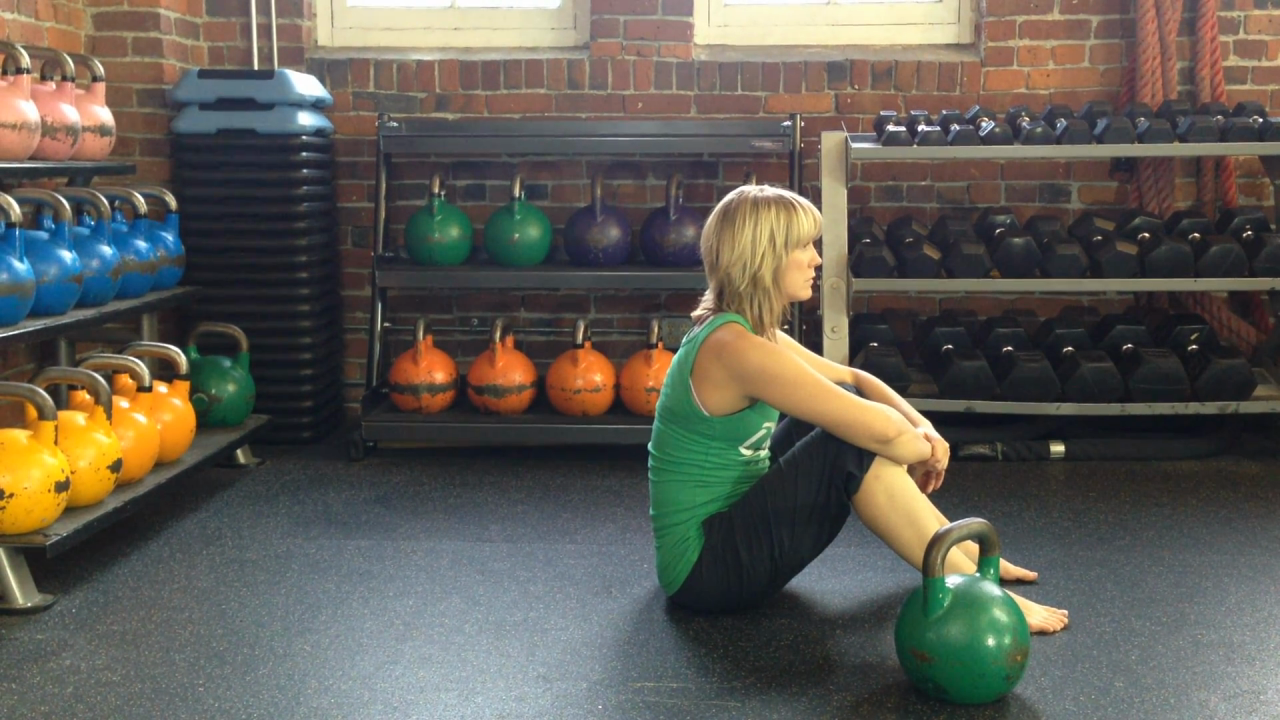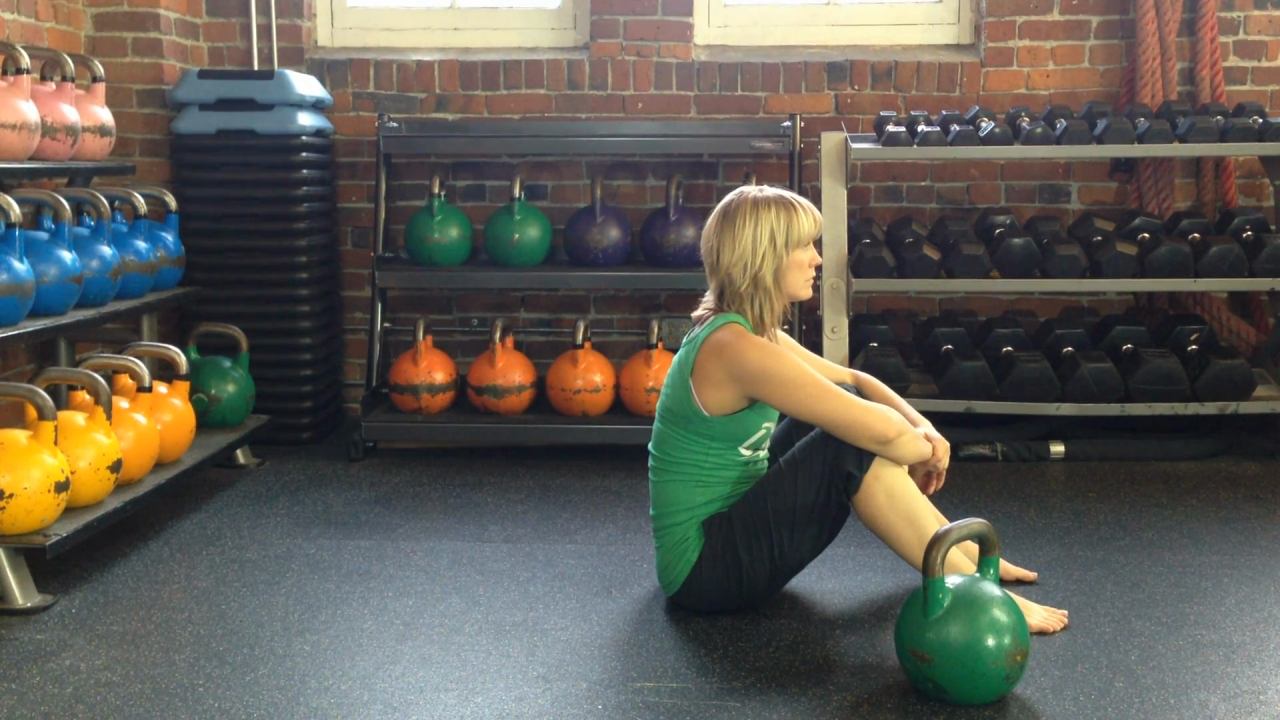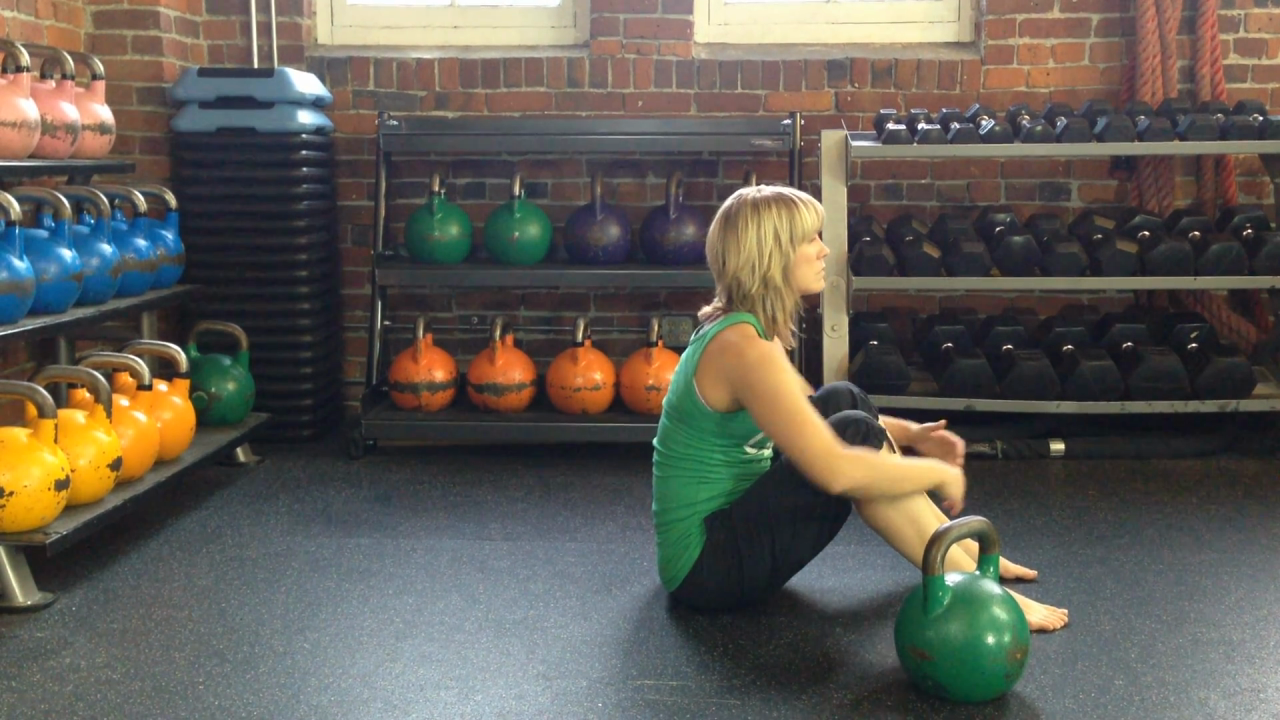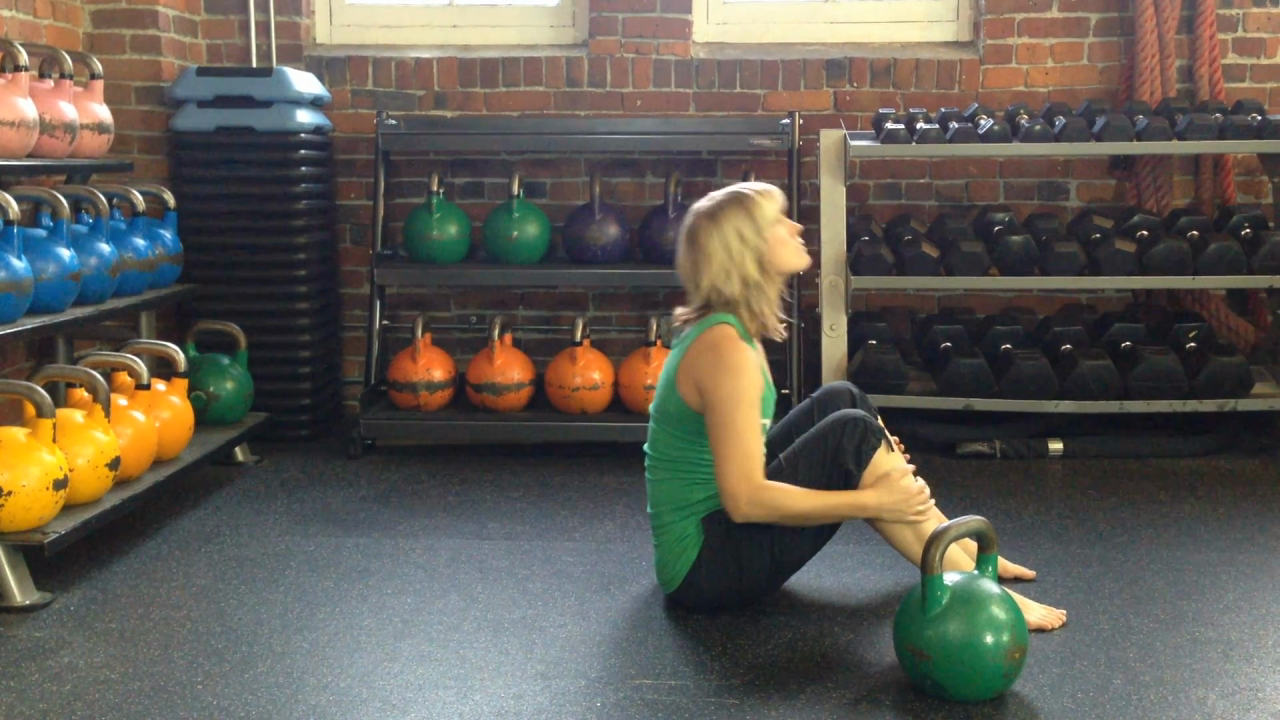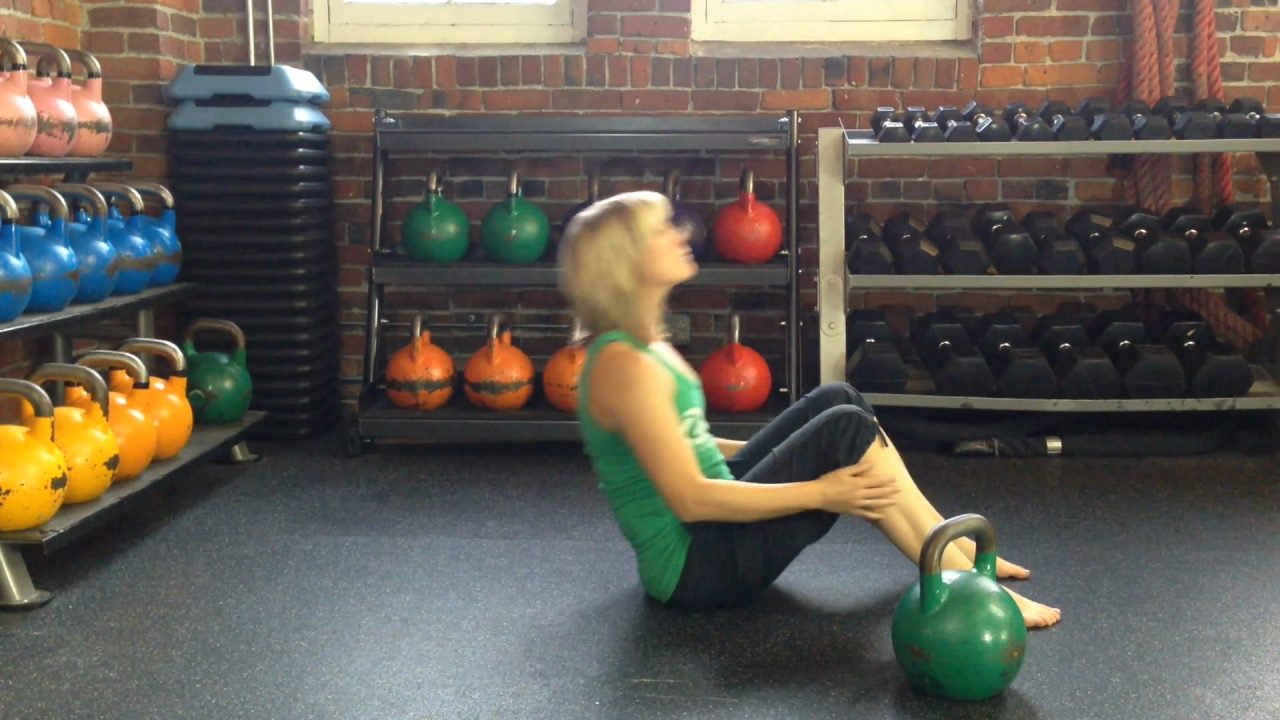
dt=0.4s
person 1, frame 1
left shoulder: (740, 330)
right shoulder: (737, 347)
left elbow: (853, 379)
right elbow: (878, 429)
left wrist: (922, 427)
right wrist: (922, 449)
left hip: (726, 527)
right hip: (705, 564)
left knee: (847, 404)
right knee: (856, 447)
left ankle: (963, 550)
person 1, frame 2
left shoulder: (743, 329)
right shoulder: (737, 347)
left elbow: (853, 380)
right elbow: (878, 430)
left wrist: (922, 428)
right wrist: (924, 450)
left hip: (726, 524)
right hip: (705, 565)
left knee: (846, 407)
right knee: (854, 446)
left ankle: (965, 552)
person 1, frame 3
left shoulder: (742, 328)
right shoulder: (744, 348)
left elbow: (817, 416)
right elbow: (836, 473)
left wrist: (908, 434)
right wrist: (937, 473)
left hip: (728, 522)
right hip: (707, 562)
left knee: (843, 401)
right knee: (853, 438)
left ankle: (962, 549)
person 1, frame 4
left shoulder: (723, 328)
right shoulder: (725, 349)
right elbow: (746, 499)
left wrist: (867, 449)
right wrist: (872, 501)
left hip: (719, 529)
right hip: (705, 563)
left knee: (841, 402)
right knee: (853, 435)
left ankle: (962, 548)
person 1, frame 5
left shoulder: (639, 345)
right shoulder: (625, 364)
right elbow: (690, 500)
left wrist: (793, 448)
right wrist: (820, 493)
left hip: (703, 534)
right hip: (693, 565)
left knee: (837, 401)
right knee: (849, 432)
left ankle: (951, 547)
